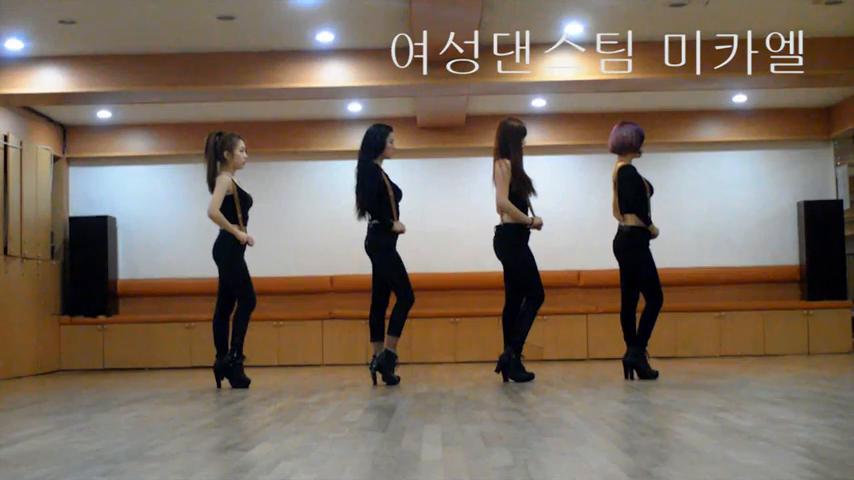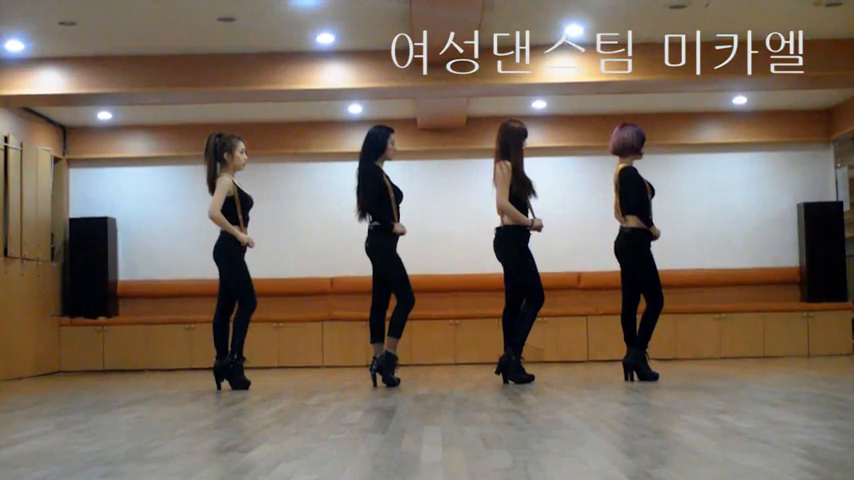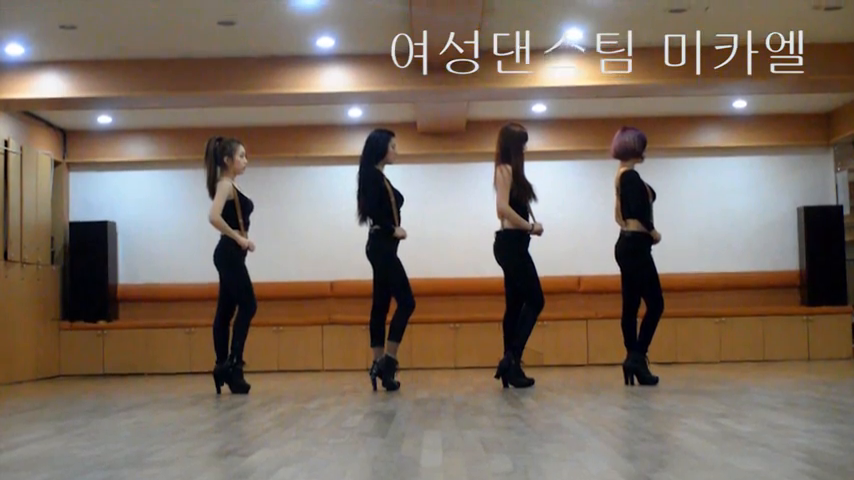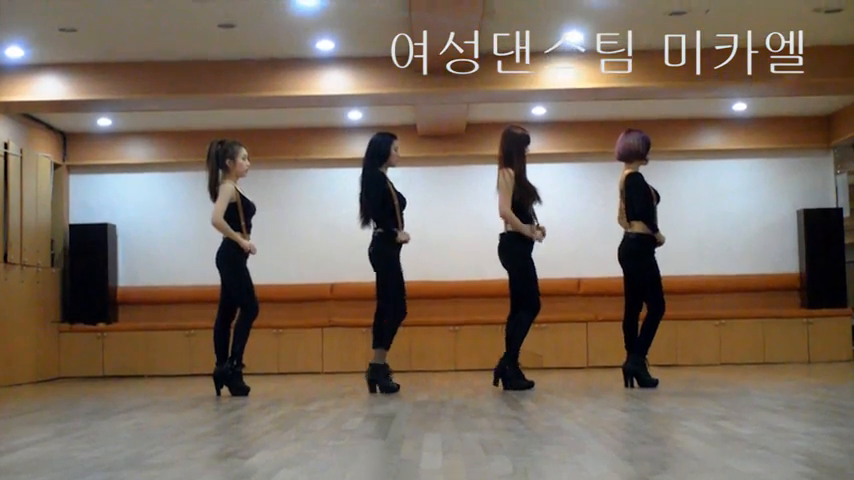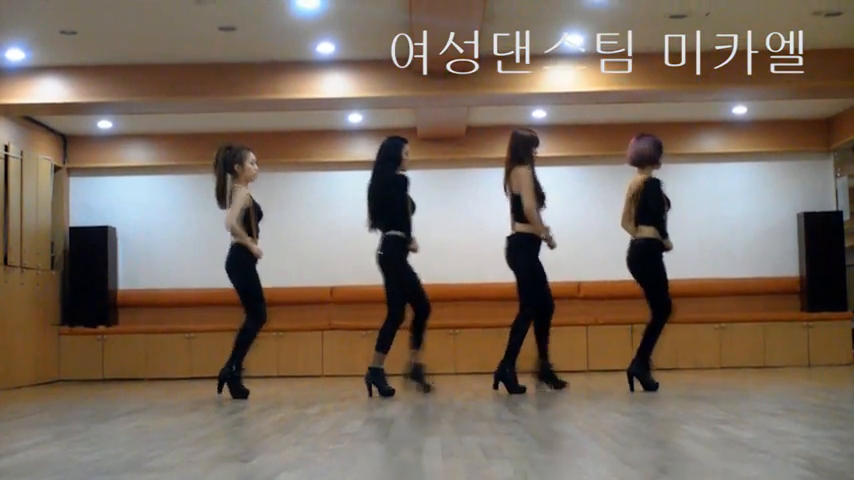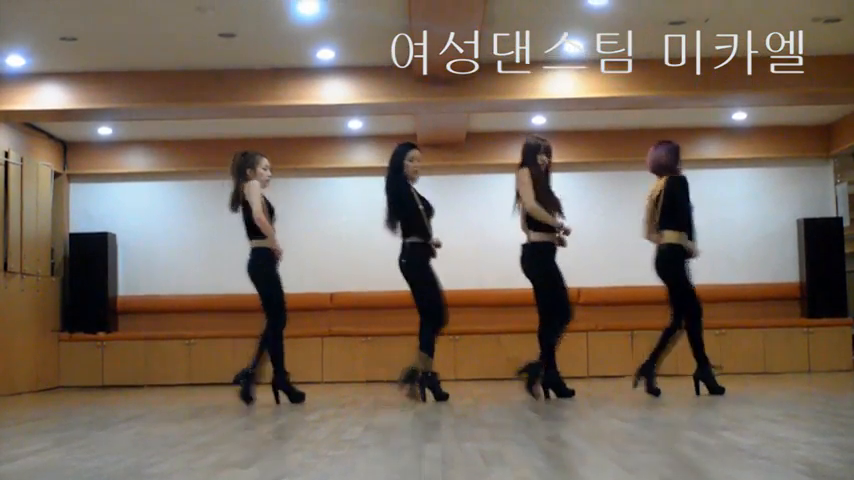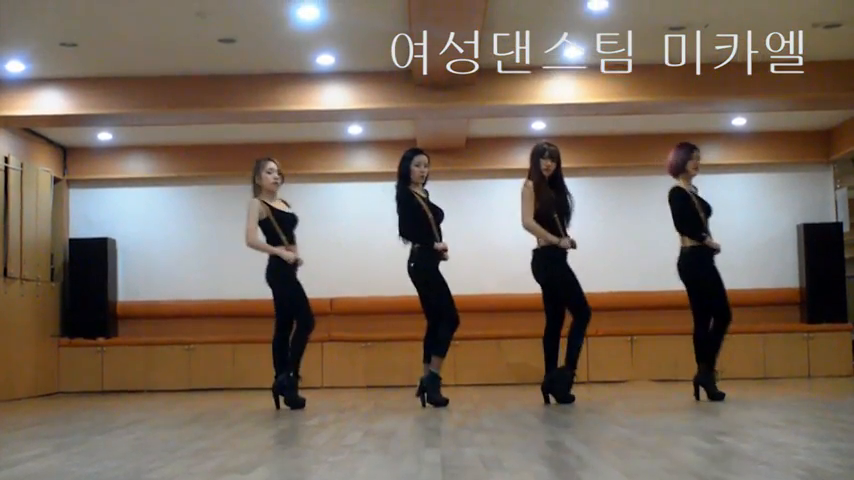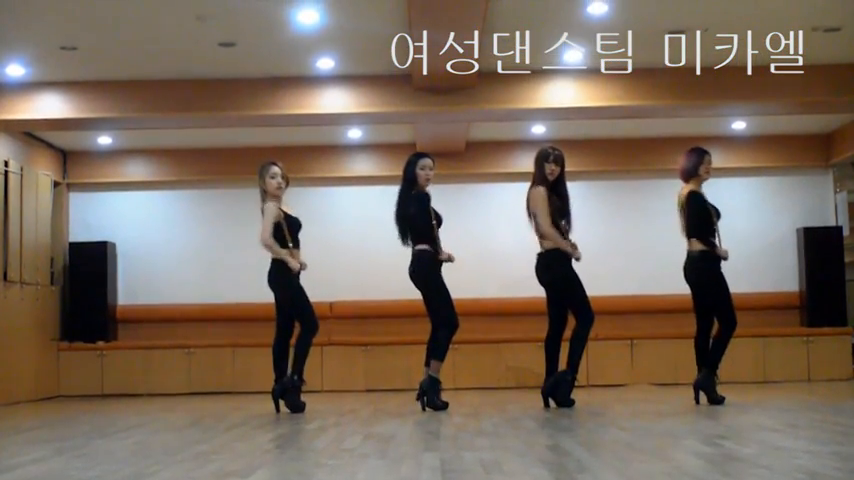
dt=0.3s
person 1, frame 1
left shoulder: (508, 165)
right shoulder: (504, 164)
left elbow: (508, 203)
right elbow: (502, 202)
left wrist: (528, 220)
right wrist: (530, 221)
left hip: (512, 238)
right hip: (511, 238)
left knee: (515, 299)
right knee: (535, 295)
left ankle: (511, 358)
right ankle: (512, 353)
person 1, frame 2
left shoulder: (509, 166)
right shoulder: (505, 165)
left elbow: (509, 205)
right elbow: (502, 204)
left wrist: (529, 222)
right wrist: (531, 222)
left hip: (512, 240)
right hip: (511, 240)
left knee: (515, 301)
right knee: (535, 297)
left ankle: (511, 359)
right ankle: (512, 354)
person 1, frame 3
left shoulder: (510, 170)
right shoulder: (505, 169)
right elbow: (503, 207)
left wrist: (529, 226)
right wrist: (531, 227)
left hip: (512, 243)
right hip: (511, 243)
left knee: (516, 305)
right knee: (535, 301)
left ankle: (511, 364)
right ankle: (511, 359)
person 1, frame 4
left shoulder: (514, 173)
right shoulder: (508, 172)
right elbow: (505, 211)
left wrist: (534, 227)
right wrist: (530, 233)
left hip: (517, 246)
right hip: (515, 246)
left knee: (519, 308)
right knee: (530, 305)
left ankle: (510, 367)
right ankle: (508, 363)
person 1, frame 5
left shoulder: (517, 174)
right shoulder: (522, 170)
right elbow: (530, 208)
left wrist: (540, 230)
right wrist: (546, 235)
left hip: (523, 246)
right hip: (522, 246)
left knee: (544, 306)
right knee: (530, 308)
left ankle: (544, 366)
right ankle: (506, 368)
person 1, frame 6
left shoulder: (539, 181)
right shoulder: (524, 173)
right elbow: (530, 206)
left wrist: (555, 235)
right wrist: (559, 224)
left hip: (541, 253)
right hip: (538, 254)
left knee: (550, 316)
right knee: (562, 313)
left ankle: (549, 375)
right ankle: (539, 368)
person 1, frame 7
left shoulder: (553, 189)
right shoulder: (532, 186)
right elbow: (528, 222)
left wrist: (565, 239)
right wrist: (558, 241)
left hip: (551, 260)
right hip: (548, 259)
left knee: (555, 321)
right knee: (582, 313)
left ankle: (552, 381)
right ankle: (566, 372)
person 1, frame 8
left shoulder: (554, 192)
right shoulder: (539, 191)
right elbow: (545, 229)
left wrist: (568, 245)
right wrist: (571, 250)
left hip: (554, 263)
right hip: (555, 263)
left knee: (557, 324)
right knee: (585, 317)
left ankle: (552, 384)
right ankle: (568, 375)
person 2, frame 1
left shoulder: (378, 172)
right shoulder: (371, 169)
left elbow: (383, 204)
right elbow: (370, 204)
left wrist: (394, 224)
right wrist: (391, 224)
left hip: (382, 241)
right hip: (380, 241)
left knee: (380, 300)
right knee: (405, 296)
left ankle: (379, 357)
right ankle: (387, 354)
person 2, frame 2
left shoulder: (379, 173)
right shoulder: (372, 171)
left elbow: (384, 206)
right elbow: (370, 206)
left wrist: (394, 226)
right wrist: (392, 226)
left hip: (382, 243)
right hip: (381, 242)
left knee: (380, 302)
right knee: (405, 298)
left ankle: (379, 359)
right ankle: (388, 356)
person 2, frame 3
left shoulder: (380, 177)
right shoulder: (373, 175)
left elbow: (384, 210)
right elbow: (372, 210)
left wrist: (395, 230)
right wrist: (392, 230)
left hip: (383, 246)
right hip: (381, 246)
left knee: (381, 305)
right knee: (406, 302)
left ankle: (379, 363)
right ankle: (387, 360)
person 2, frame 4
left shoulder: (382, 180)
right shoulder: (376, 178)
right elbow: (375, 213)
left wrist: (399, 233)
right wrist: (395, 234)
left hip: (386, 249)
right hip: (384, 249)
left knee: (386, 308)
right knee: (397, 308)
left ankle: (378, 367)
right ankle: (378, 366)
person 2, frame 5
left shoulder: (385, 182)
right shoulder: (397, 180)
right elbow: (401, 215)
left wrist: (406, 240)
right wrist: (408, 240)
left hip: (391, 251)
right hip: (394, 252)
left knee: (422, 307)
right knee: (396, 313)
left ankle: (415, 367)
right ankle: (376, 371)
person 2, frame 6
left shoulder: (408, 190)
right shoulder: (400, 187)
right elbow: (412, 221)
left wrist: (428, 243)
right wrist: (430, 239)
left hip: (416, 256)
right hip: (415, 257)
left knee: (431, 315)
right knee: (436, 315)
left ankle: (425, 374)
right ankle: (421, 372)
person 2, frame 7
left shoulder: (424, 196)
right shoulder: (406, 196)
left elbow: (431, 227)
right elbow: (406, 231)
left wrist: (440, 247)
right wrist: (433, 245)
left hip: (427, 262)
right hip: (422, 262)
left knee: (436, 321)
right knee: (449, 318)
left ankle: (428, 380)
right ankle: (432, 378)
person 2, frame 8
left shoulder: (420, 198)
right shoulder: (418, 197)
left elbow: (427, 232)
right elbow: (422, 230)
left wrist: (439, 253)
right wrist: (439, 253)
left hip: (427, 265)
right hip: (425, 265)
left knee: (440, 324)
right knee: (449, 322)
left ankle: (428, 384)
right ankle: (431, 383)
person 3, frame 1
left shoulder: (620, 170)
right shoulder: (628, 170)
right elbow: (636, 204)
left wrist: (644, 227)
right wrist: (651, 227)
left hip: (625, 239)
right hip: (633, 241)
left knee: (630, 300)
right knee: (654, 298)
left ankle: (633, 353)
right ankle: (636, 352)
person 3, frame 2
left shoulder: (621, 171)
right shoulder: (629, 171)
right elbow: (637, 206)
left wrist: (645, 228)
right wrist: (653, 229)
left hip: (627, 240)
right hip: (635, 242)
left knee: (631, 301)
right knee: (655, 300)
left ankle: (633, 354)
right ankle: (637, 353)
person 3, frame 3
left shoulder: (623, 175)
right shoulder: (630, 175)
right elbow: (638, 210)
left wrist: (646, 232)
right wrist: (653, 232)
left hip: (627, 244)
right hip: (635, 246)
left knee: (631, 305)
right knee: (655, 303)
left ankle: (633, 358)
right ankle: (637, 358)
person 3, frame 4
left shoulder: (627, 177)
right shoulder: (635, 177)
right elbow: (643, 211)
left wrist: (646, 232)
right wrist: (657, 234)
left hip: (631, 246)
right hip: (639, 248)
left knee: (633, 308)
right knee: (656, 306)
left ankle: (633, 360)
right ankle: (637, 360)
person 3, frame 5
left shoulder: (633, 184)
right shoulder: (651, 183)
left elbow: (627, 221)
right elbow: (657, 214)
left wrist: (640, 235)
right wrist: (666, 240)
left hip: (637, 251)
right hip: (649, 253)
left knee: (662, 307)
right knee: (661, 311)
left ankle: (641, 364)
right ankle: (640, 366)
person 3, frame 6
left shoulder: (655, 191)
right shoulder: (677, 182)
left elbow: (649, 231)
right elbow: (684, 214)
left wrist: (665, 240)
right wrist: (690, 244)
left hip: (665, 255)
right hip: (674, 256)
left knee: (690, 313)
right knee: (687, 315)
left ankle: (697, 370)
right ankle: (655, 367)
person 3, frame 7
left shoulder: (691, 190)
right shoulder: (678, 192)
right elbow: (682, 224)
left wrist: (706, 240)
right wrist: (708, 241)
left hip: (696, 259)
right hip: (695, 259)
left knee: (702, 320)
right knee: (722, 315)
left ankle: (704, 374)
right ankle: (705, 371)
person 3, frame 8
left shoulder: (689, 193)
right shoulder: (694, 195)
right elbow: (696, 231)
left wrist: (713, 249)
right wrist: (717, 249)
left hip: (698, 263)
right hip: (704, 263)
left knee: (704, 325)
right knee: (728, 321)
left ankle: (704, 378)
right ankle: (706, 375)
person 4, frame 1
left shoulder: (229, 180)
right shoulder: (224, 179)
right elbow: (213, 211)
left wrist: (240, 235)
right wrist: (237, 233)
left hip: (230, 249)
right hip: (228, 249)
left knee: (225, 305)
right knee: (247, 301)
left ankle: (224, 361)
right ankle: (233, 359)
person 4, frame 2
left shoulder: (229, 181)
right shoulder: (225, 180)
right elbow: (214, 213)
left wrist: (241, 236)
right wrist: (238, 234)
left hip: (231, 250)
right hip: (229, 249)
left knee: (226, 307)
right knee: (247, 302)
left ankle: (223, 362)
right ankle: (233, 360)
person 4, frame 3
left shoulder: (229, 186)
right shoulder: (225, 184)
right elbow: (214, 216)
left wrist: (241, 240)
right wrist: (238, 238)
left hip: (231, 254)
right hip: (230, 254)
left knee: (226, 310)
right knee: (247, 306)
left ankle: (224, 366)
right ankle: (232, 364)
person 4, frame 4
left shoulder: (231, 188)
right shoulder: (228, 186)
right elbow: (216, 219)
left wrist: (243, 242)
right wrist: (240, 240)
left hip: (233, 256)
right hip: (232, 256)
left knee: (227, 313)
right knee: (249, 309)
left ankle: (224, 368)
right ankle: (232, 367)
person 4, frame 5
left shoulder: (236, 191)
right shoulder: (241, 191)
right elbow: (232, 223)
left wrist: (251, 247)
right wrist: (251, 246)
left hip: (241, 260)
right hip: (242, 260)
left knee: (256, 316)
right knee: (256, 316)
left ankle: (231, 370)
right ankle: (232, 371)
person 4, frame 6
left shoulder: (250, 194)
right shoulder: (253, 187)
right elbow: (259, 216)
left wrist: (272, 245)
right wrist: (274, 243)
left hip: (263, 262)
right hip: (263, 262)
left knee: (277, 320)
right knee: (276, 320)
left ankle: (281, 378)
right ankle: (249, 373)
person 4, frame 7
left shoulder: (283, 203)
right shoulder: (258, 204)
right elbow: (251, 240)
left wrist: (295, 254)
right wrist: (281, 253)
left hip: (286, 269)
right hip: (279, 269)
left knee: (284, 327)
right knee: (306, 322)
left ankle: (282, 381)
right ankle: (288, 377)
person 4, frame 8
left shoulder: (282, 207)
right shoulder: (271, 206)
right elbow: (266, 240)
left wrist: (298, 260)
right wrist: (289, 260)
left hip: (288, 273)
right hip: (282, 273)
left knee: (284, 331)
right knee: (309, 325)
left ankle: (282, 385)
right ankle: (293, 380)
